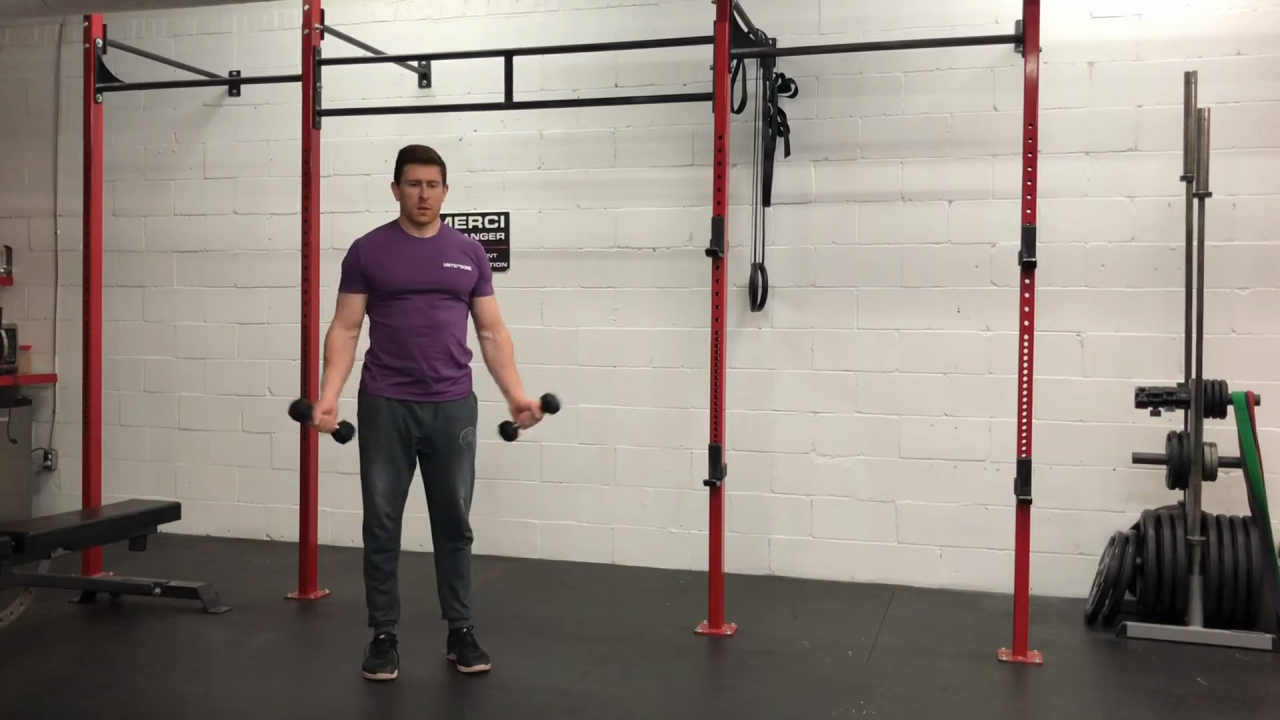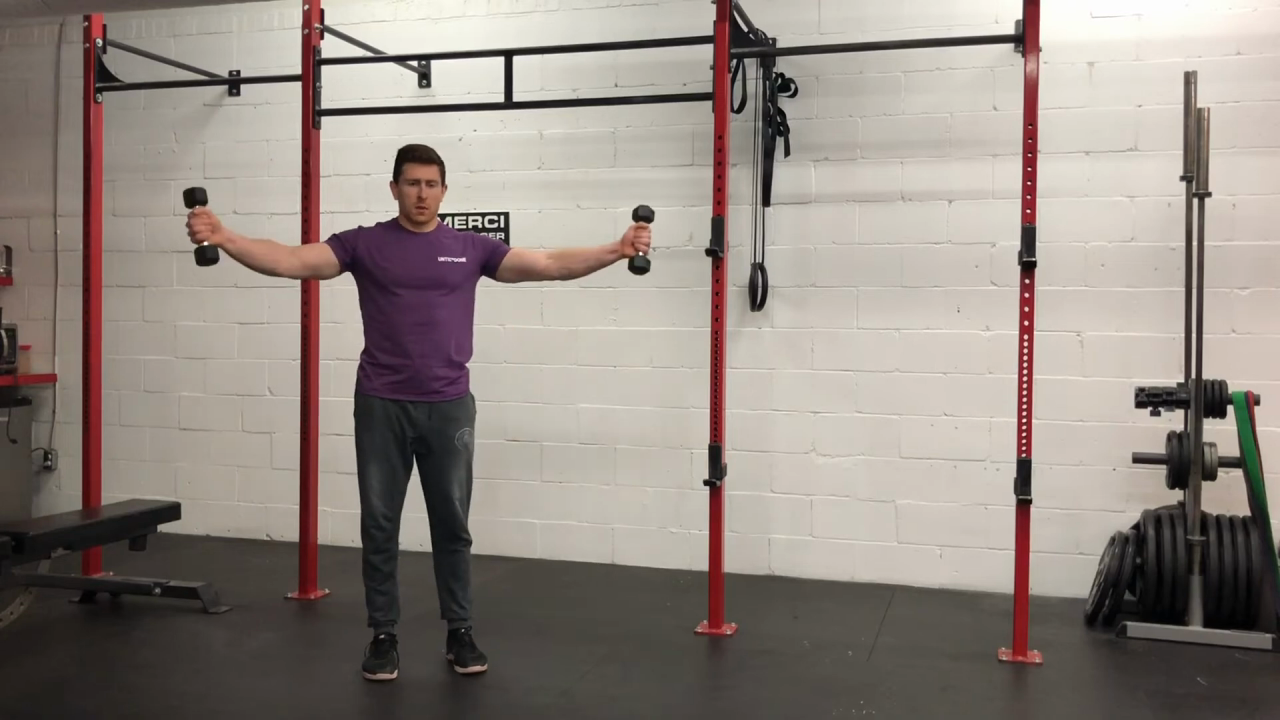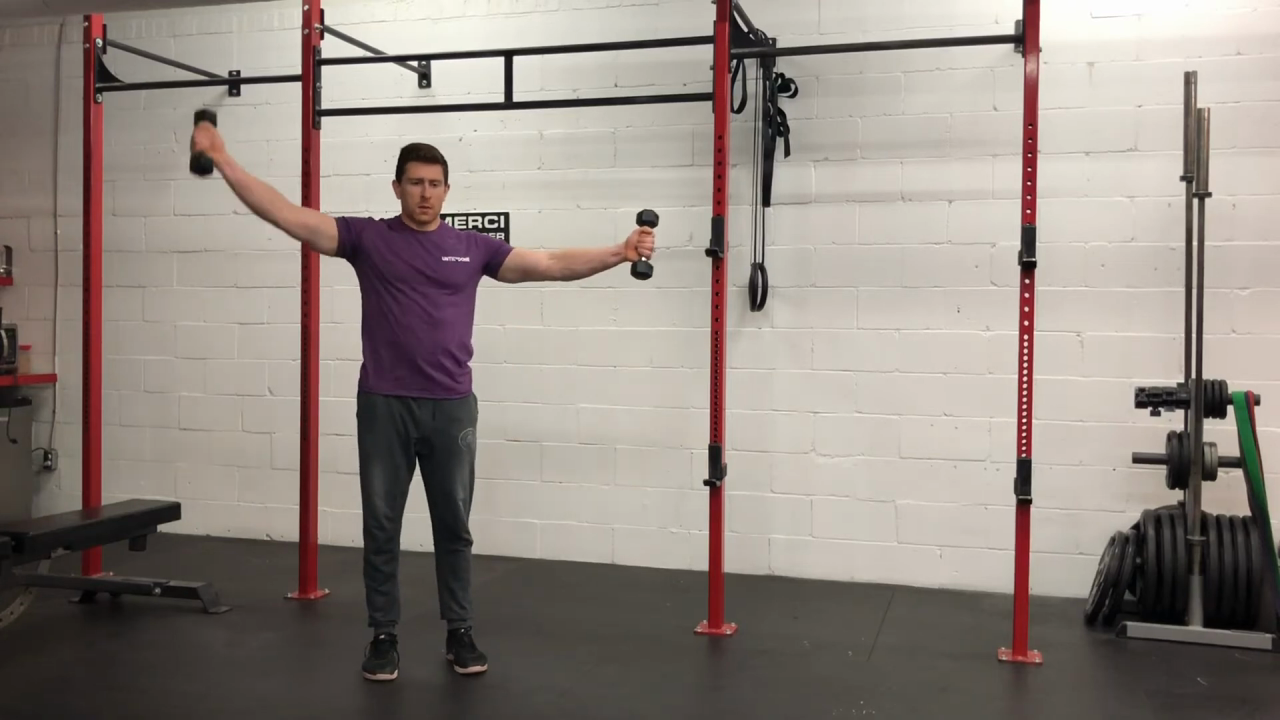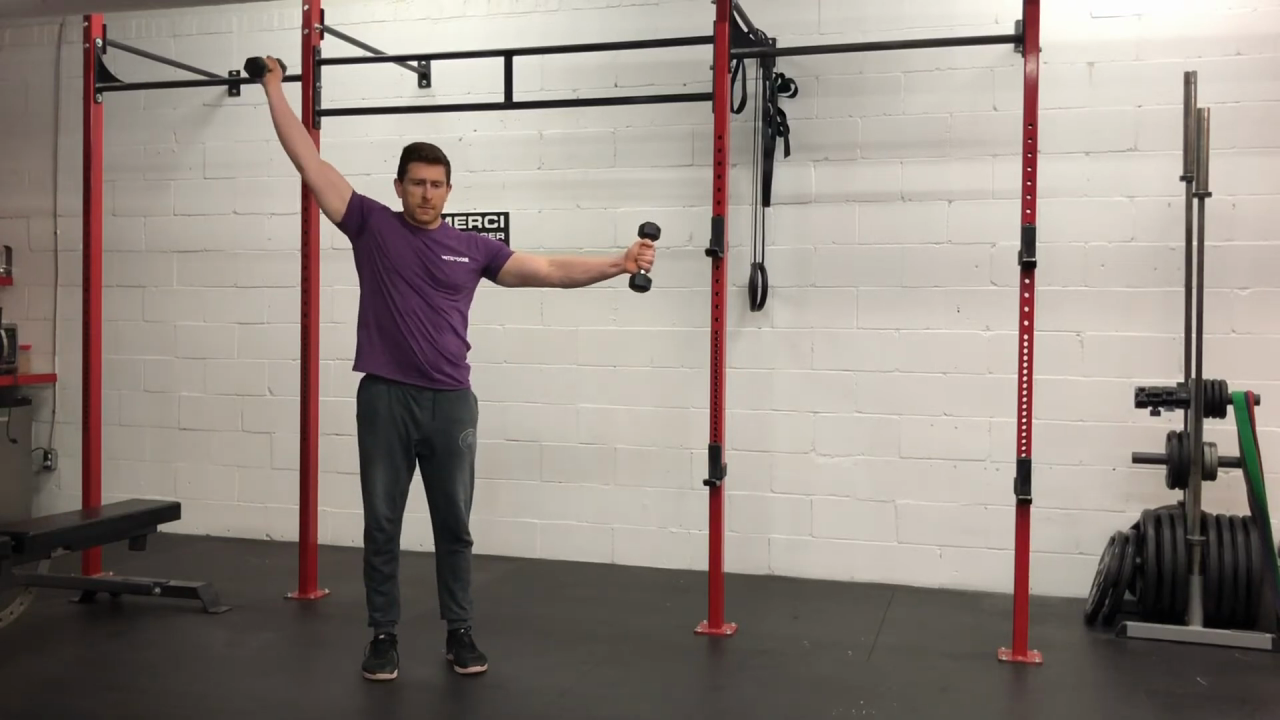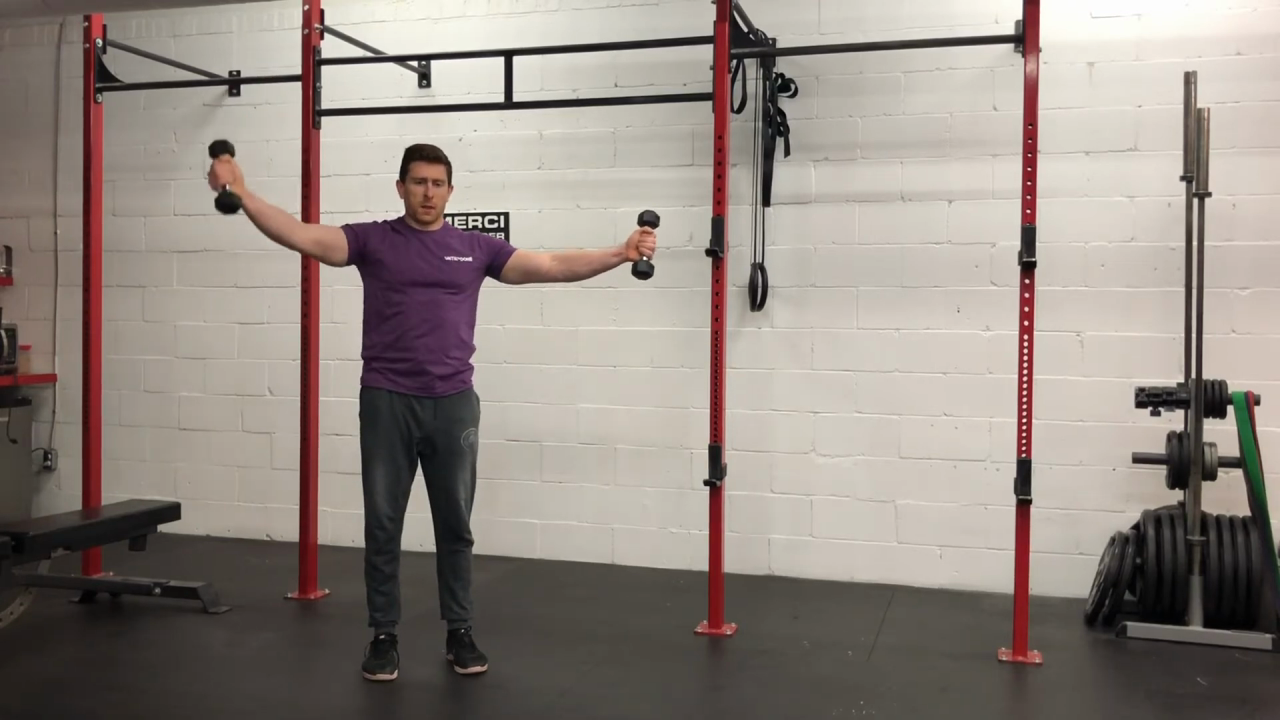
dt=0.7s
person 1, frame 1
left shoulder: (468, 253)
right shoulder: (368, 251)
left elbow: (491, 330)
right elbow: (345, 327)
left wrist: (515, 392)
right wrist: (329, 396)
left hip: (452, 407)
right hip: (385, 406)
left knee: (453, 525)
right knee: (381, 526)
left ankle: (460, 631)
right ankle: (383, 636)
person 1, frame 2
left shoulder: (471, 248)
right shoulder: (364, 244)
left elbow: (548, 264)
right elbow: (292, 260)
left wrist: (616, 250)
right wrist: (225, 239)
left hip: (449, 407)
right hip: (381, 405)
left knee: (453, 525)
right knee: (379, 526)
left ankle: (459, 632)
right ankle: (383, 635)
person 1, frame 3
left shoulder: (472, 246)
right shoulder: (369, 239)
left elbow: (549, 263)
right elbow: (288, 216)
left wrist: (619, 251)
right wrist: (221, 158)
left hip: (451, 407)
right hip: (384, 404)
left knee: (453, 527)
right knee: (381, 527)
left ankle: (460, 632)
right ankle: (383, 636)
person 1, frame 4
left shoulder: (472, 249)
right shoulder: (371, 226)
left elbow: (548, 271)
right elbow: (309, 162)
left wrist: (617, 264)
right wrist: (273, 88)
left hip: (451, 403)
right hip: (385, 399)
left knee: (454, 527)
right knee: (381, 526)
left ankle: (458, 632)
right ankle: (383, 635)
person 1, frame 5
left shoulder: (474, 247)
right shoulder: (373, 239)
left elbow: (549, 265)
right elbow: (302, 236)
left wrist: (619, 253)
right wrist: (240, 193)
left hip: (453, 404)
right hip: (386, 401)
left knee: (455, 526)
right knee: (382, 527)
left ankle: (459, 632)
right ankle: (383, 635)
